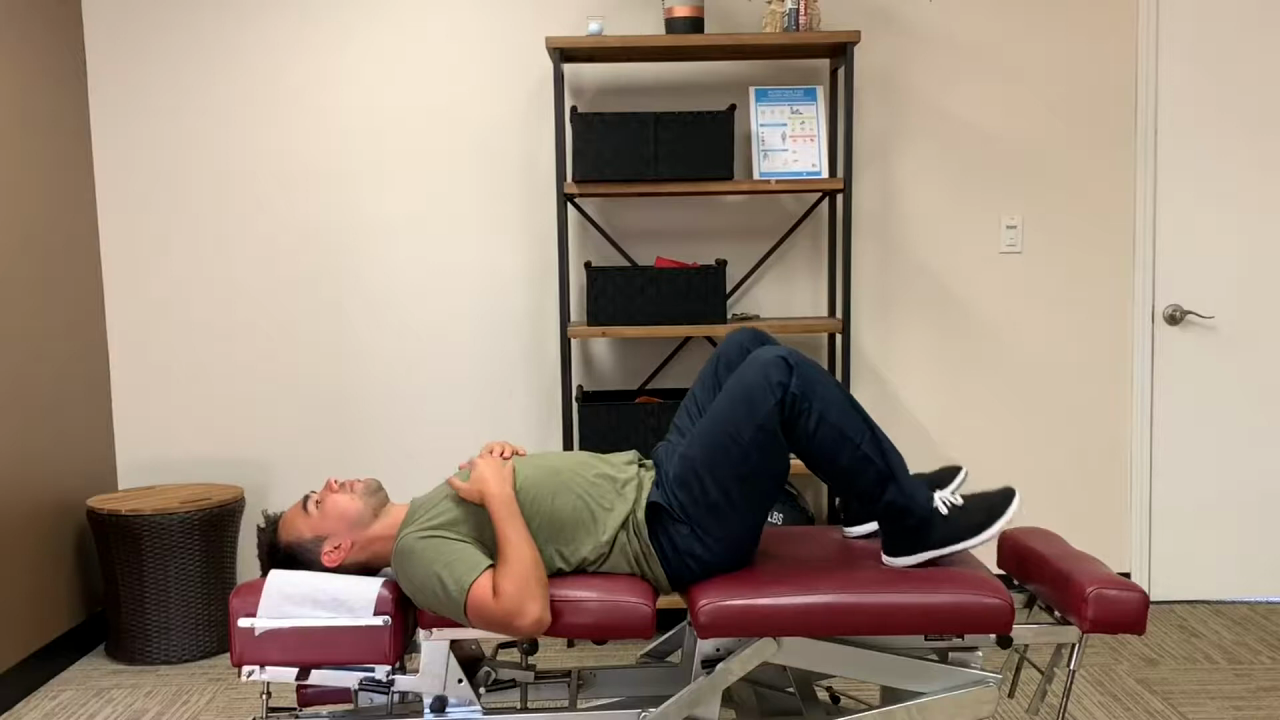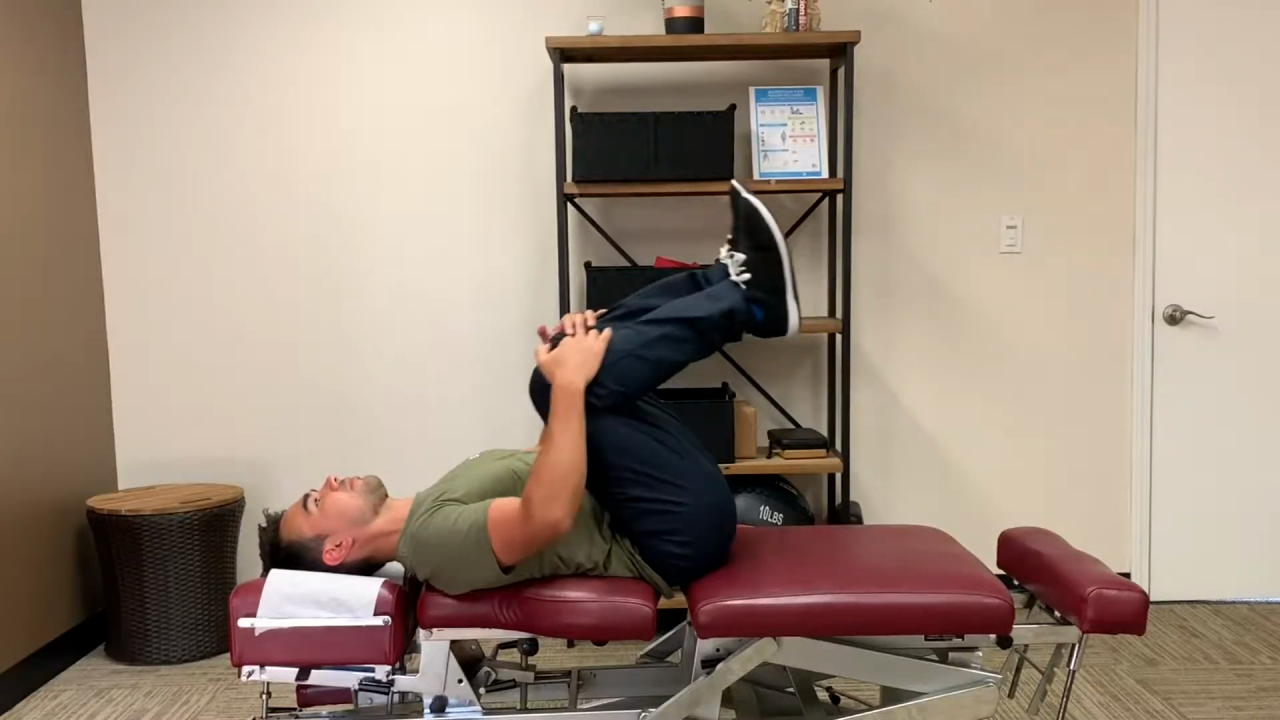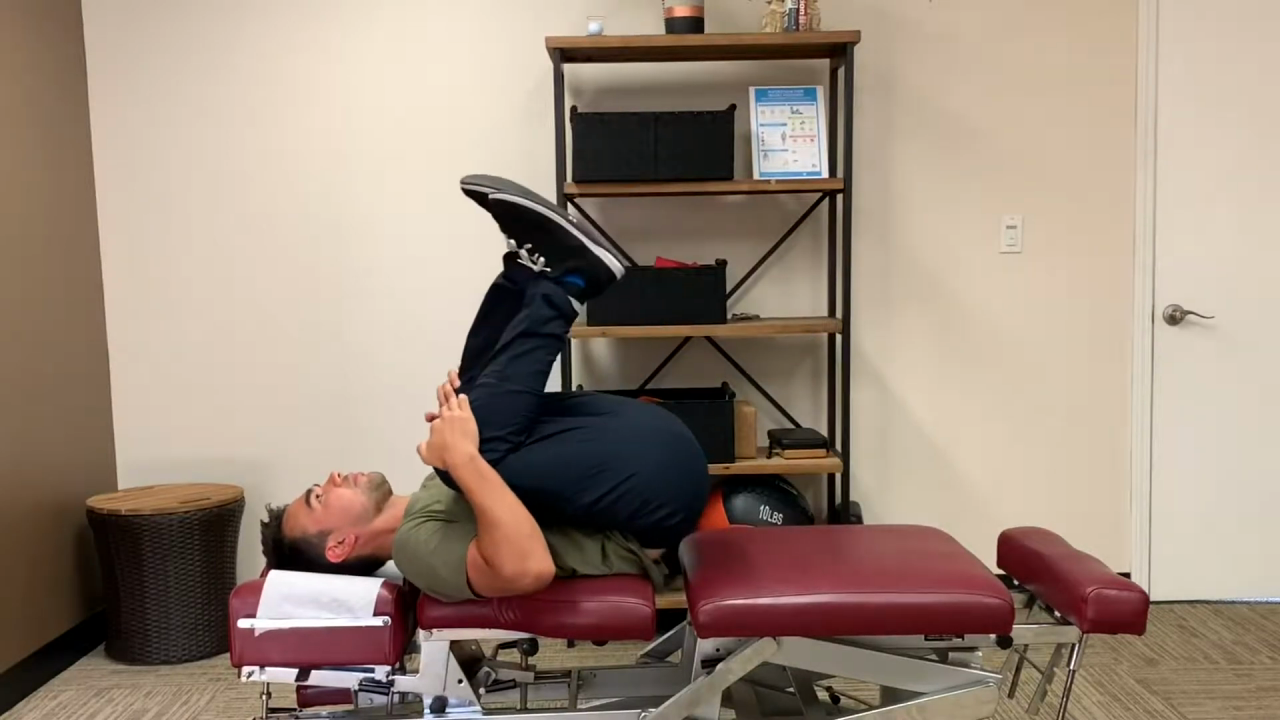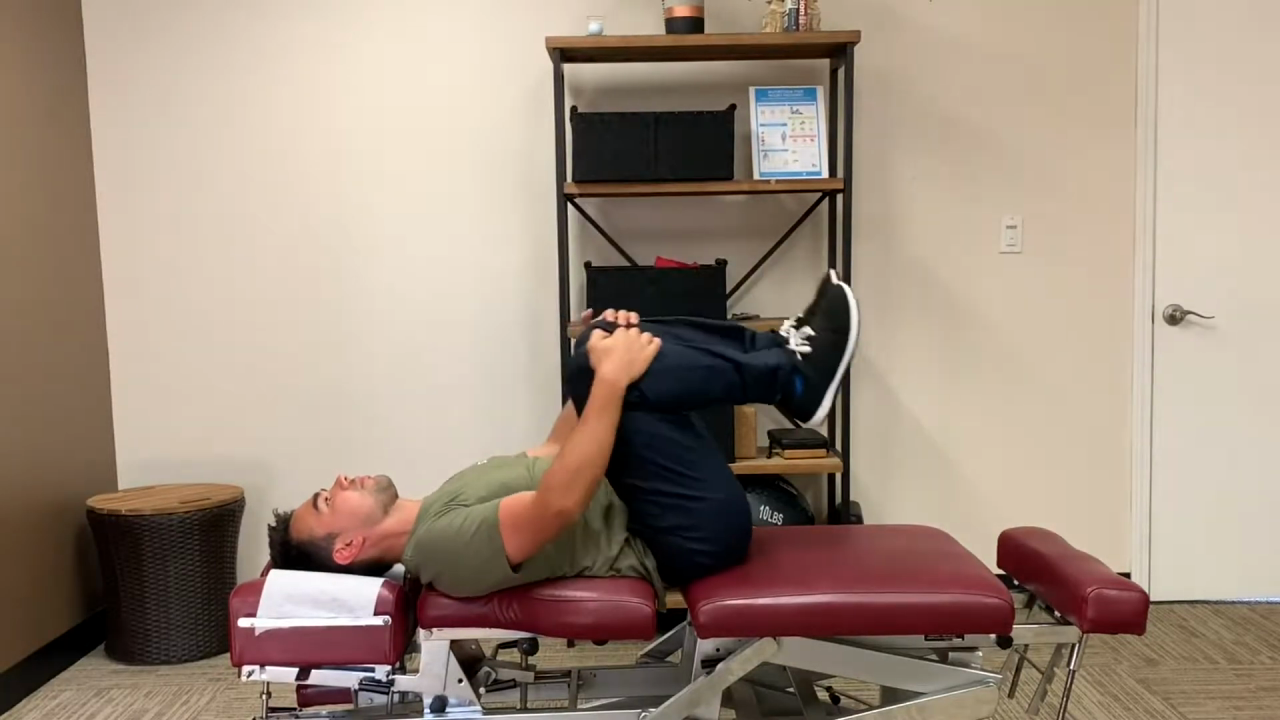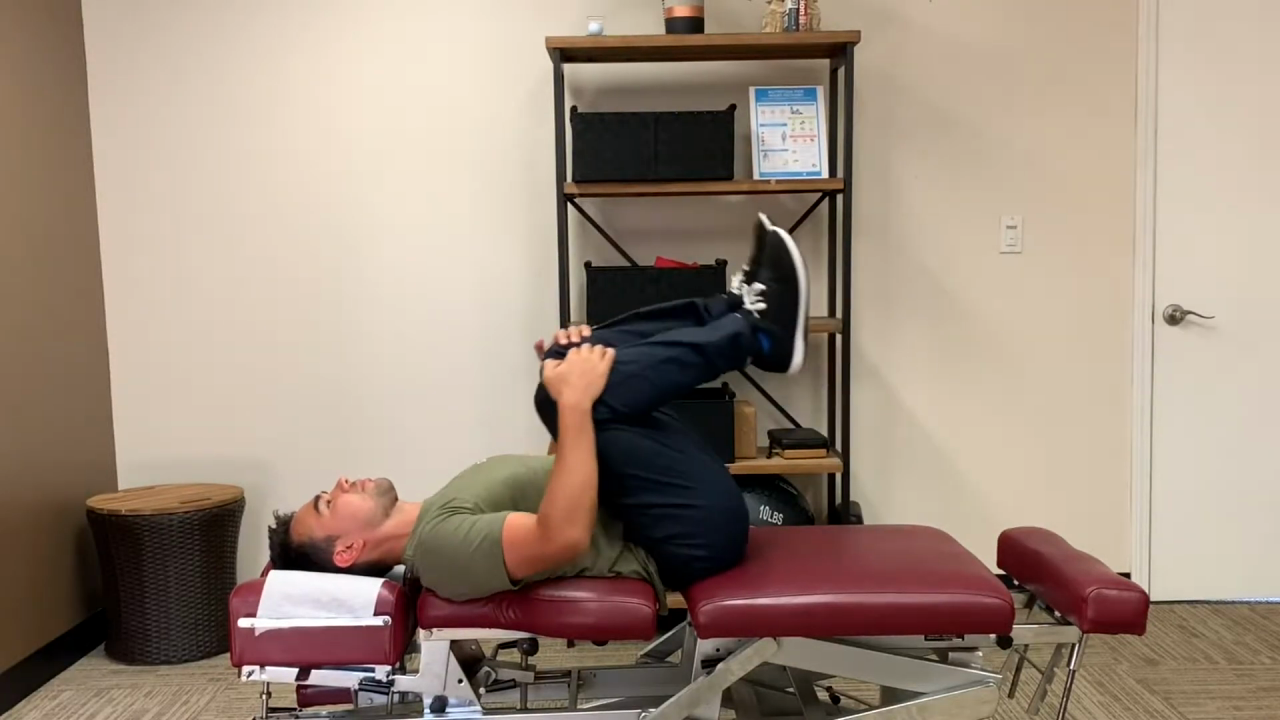
dt=1s
person 1, frame 1
left shoulder: (431, 513)
right shoulder: (419, 555)
right elbow: (526, 612)
left wrist: (494, 471)
right wrist: (498, 495)
left hip: (648, 482)
right hip: (676, 535)
left knee: (747, 346)
right knee: (777, 373)
left ankle: (883, 497)
right ankle: (913, 520)
person 1, frame 2
left shoulder: (433, 509)
right shoulder: (433, 542)
left elbow: (545, 454)
right elbow: (549, 515)
left wrist: (572, 358)
right wrist: (571, 381)
left hip: (675, 514)
right hip: (680, 530)
left knee: (573, 362)
right knee: (558, 383)
left ankle: (732, 285)
right ankle: (745, 300)
person 1, frame 3
left shoulder: (428, 511)
right shoulder: (421, 547)
right elbow: (528, 567)
left wrist: (465, 423)
right wrist: (462, 458)
left ankle: (548, 276)
right ankle: (557, 285)
person 1, frame 4
left shoulder: (449, 508)
right shoulder: (441, 545)
left elbow: (556, 450)
right elbow: (562, 505)
left wrist: (606, 366)
right wrist: (611, 379)
right hip: (695, 533)
left knee: (607, 347)
right knee: (595, 370)
left ankle: (783, 355)
right ankle: (792, 373)
person 1, frame 5
left shoulder: (442, 515)
right shoulder: (441, 546)
left elbow: (559, 467)
right elbow: (565, 536)
left wrist: (572, 380)
right wrist: (574, 401)
right hip: (699, 527)
left knee: (582, 361)
right knee: (566, 392)
left ankle: (741, 312)
right ankle: (753, 332)
